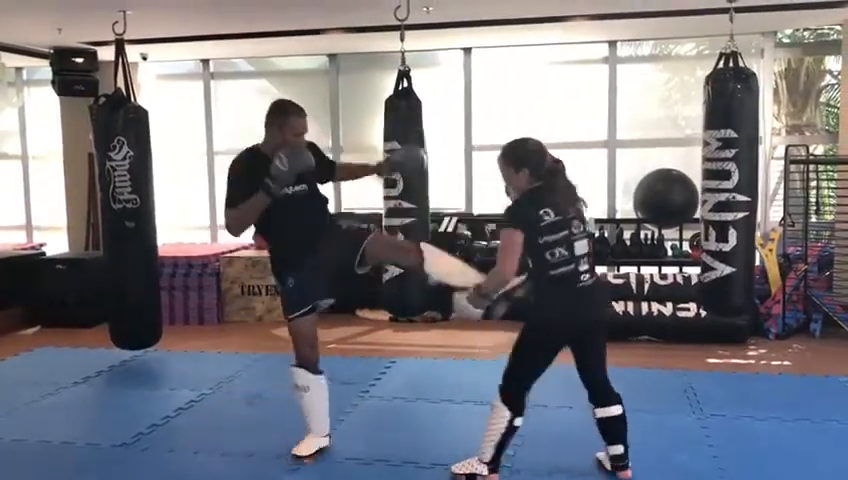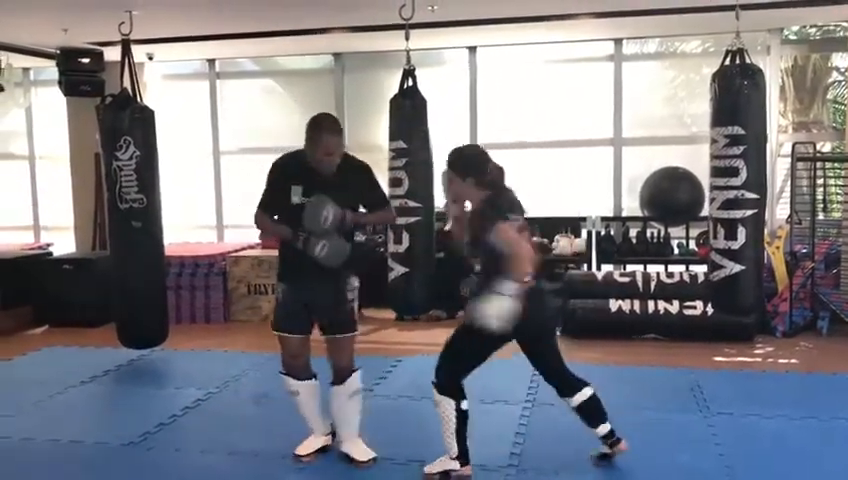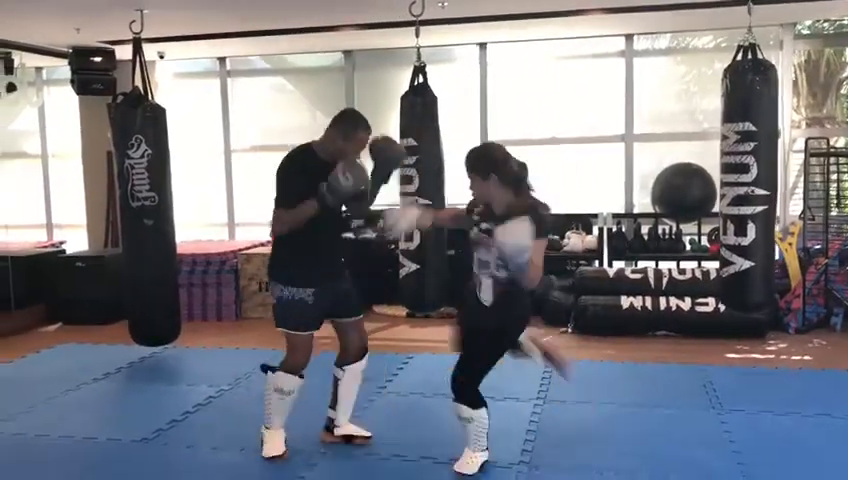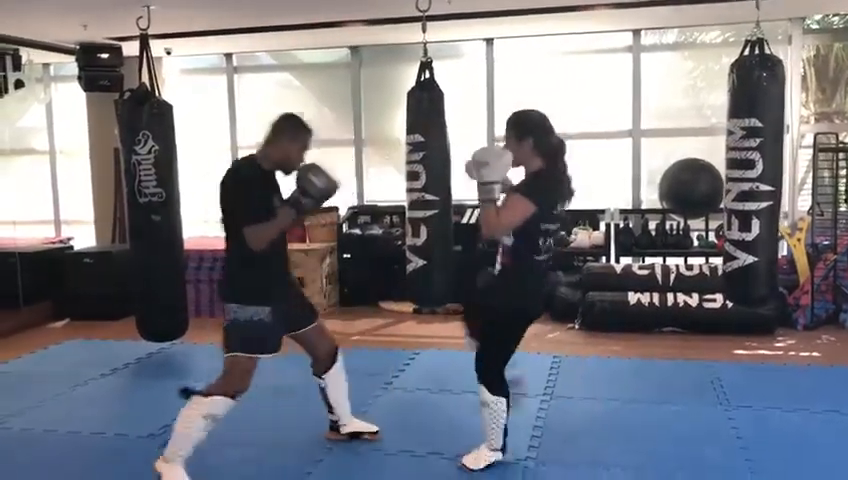
dt=0.5s
person 1, frame 1
left shoulder: (307, 151)
right shoulder: (246, 165)
left elbow: (333, 170)
right elbow: (233, 225)
left wrist: (381, 168)
right wrist: (271, 186)
left hip: (331, 238)
right hip: (294, 263)
left knee: (403, 251)
right knee: (305, 352)
right ankle: (318, 433)
person 1, frame 2
left shoulder: (357, 171)
right shoulder: (285, 168)
left elbow: (388, 215)
right elbow: (262, 218)
left wrist: (351, 218)
right wrist: (297, 238)
left hip: (337, 276)
right hip: (294, 278)
left knee: (343, 364)
right knee: (294, 363)
left ankle: (350, 437)
right ankle: (321, 432)
person 1, frame 3
left shoulder: (338, 164)
right shoulder: (297, 165)
left elbow: (357, 205)
right elbow: (281, 224)
right wrist: (324, 194)
left hip: (330, 269)
right hip: (296, 275)
left knee: (355, 343)
right knee: (298, 357)
left ankle: (336, 424)
right ankle: (272, 428)
person 1, frame 4
left shoulder: (266, 176)
right shoulder: (242, 178)
right elbow: (256, 240)
left wrist: (303, 202)
right wrist: (297, 205)
left hip: (278, 286)
right hip: (249, 296)
left knee: (326, 349)
right knee: (234, 384)
left ankle: (342, 422)
person 2, frame 1
left shoulder: (521, 210)
right shoulder: (566, 198)
left elbow: (505, 271)
left wrist: (478, 293)
left hip: (555, 311)
right hip: (593, 303)
left knee: (513, 386)
right knee: (598, 382)
person 2, frame 2
left shoulder: (494, 213)
right shoulder: (484, 208)
left elbow: (524, 258)
right elbow: (464, 240)
left wrist: (506, 294)
right wrist: (457, 211)
left hip: (500, 310)
right hip: (533, 308)
left knee: (447, 374)
right knee: (559, 375)
right ankle: (610, 438)
person 2, frame 3
left shoulder: (531, 217)
right shoulder: (483, 206)
left elbow: (531, 280)
right elbow: (452, 217)
left wrist: (521, 258)
right wrist: (418, 217)
left hip: (503, 314)
right hip: (479, 301)
left knee: (463, 382)
right knee: (467, 344)
left ankle: (477, 450)
right ankle: (524, 343)
person 2, frame 4
left shoulder: (537, 186)
right shoulder: (543, 180)
left elbow: (492, 228)
left wrist: (488, 186)
right wrist: (489, 182)
left hip: (521, 290)
right hip: (514, 278)
left knee: (488, 366)
right knee: (476, 316)
left ankle: (493, 448)
